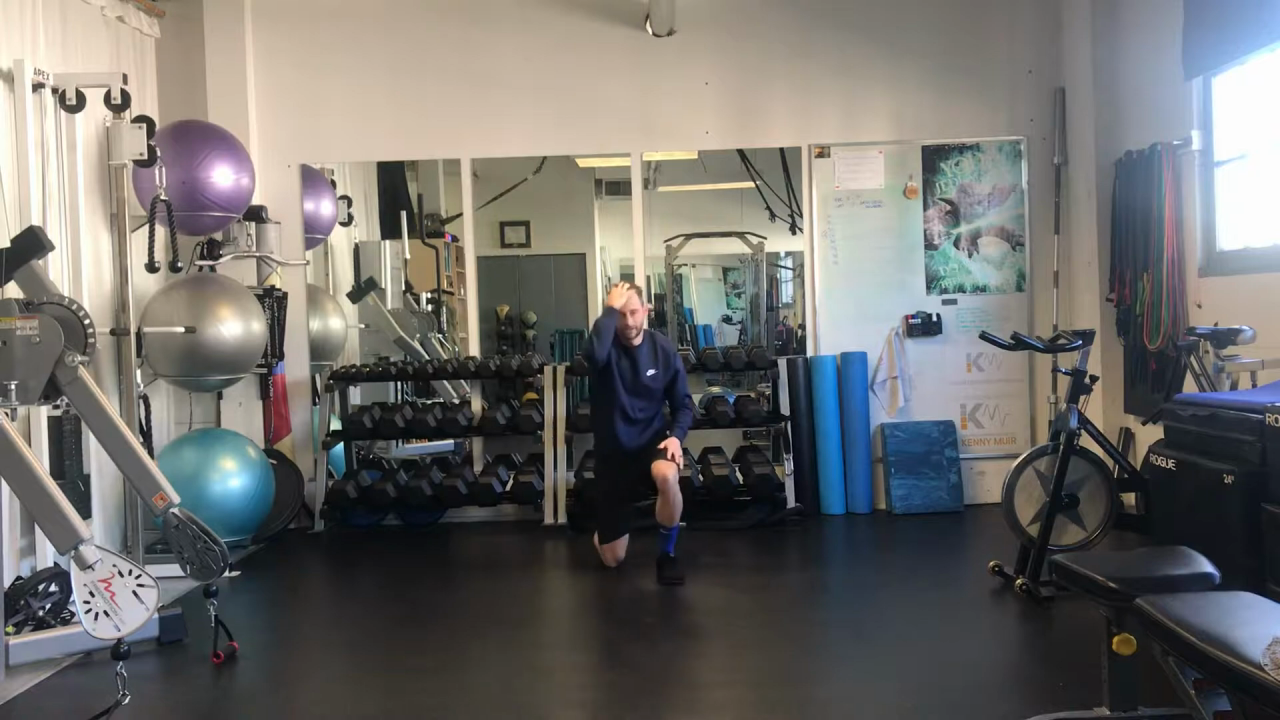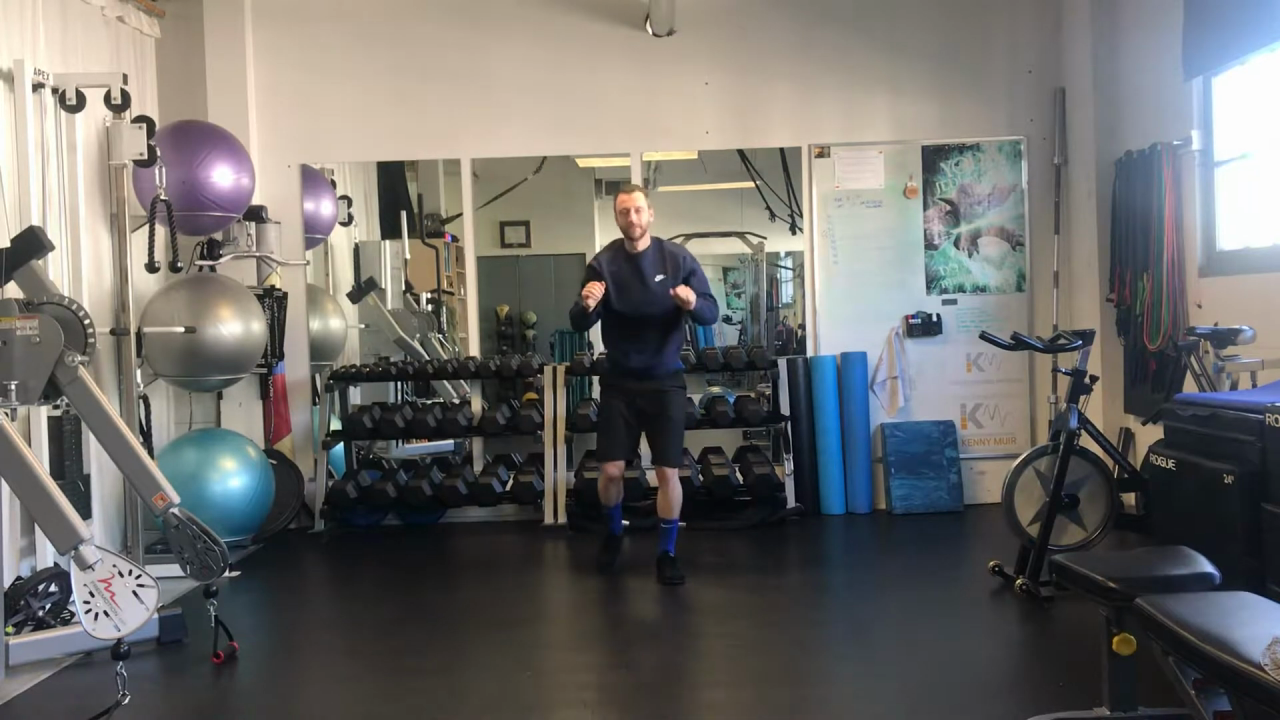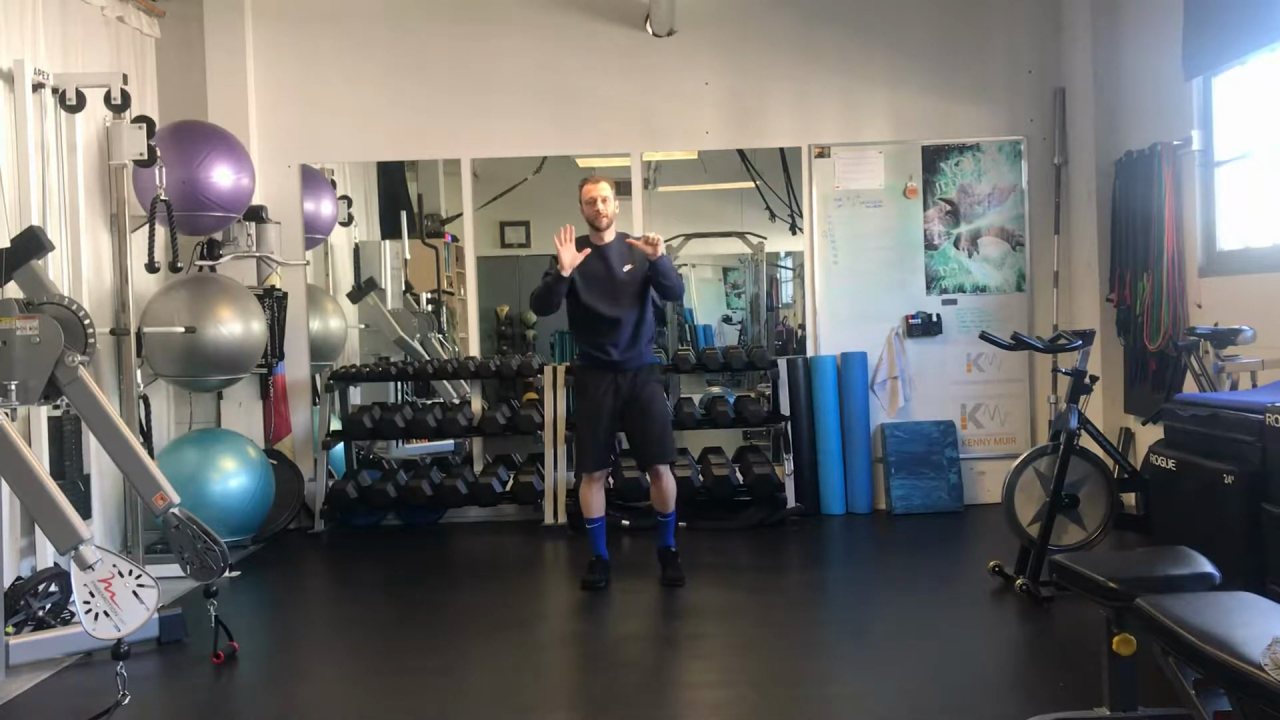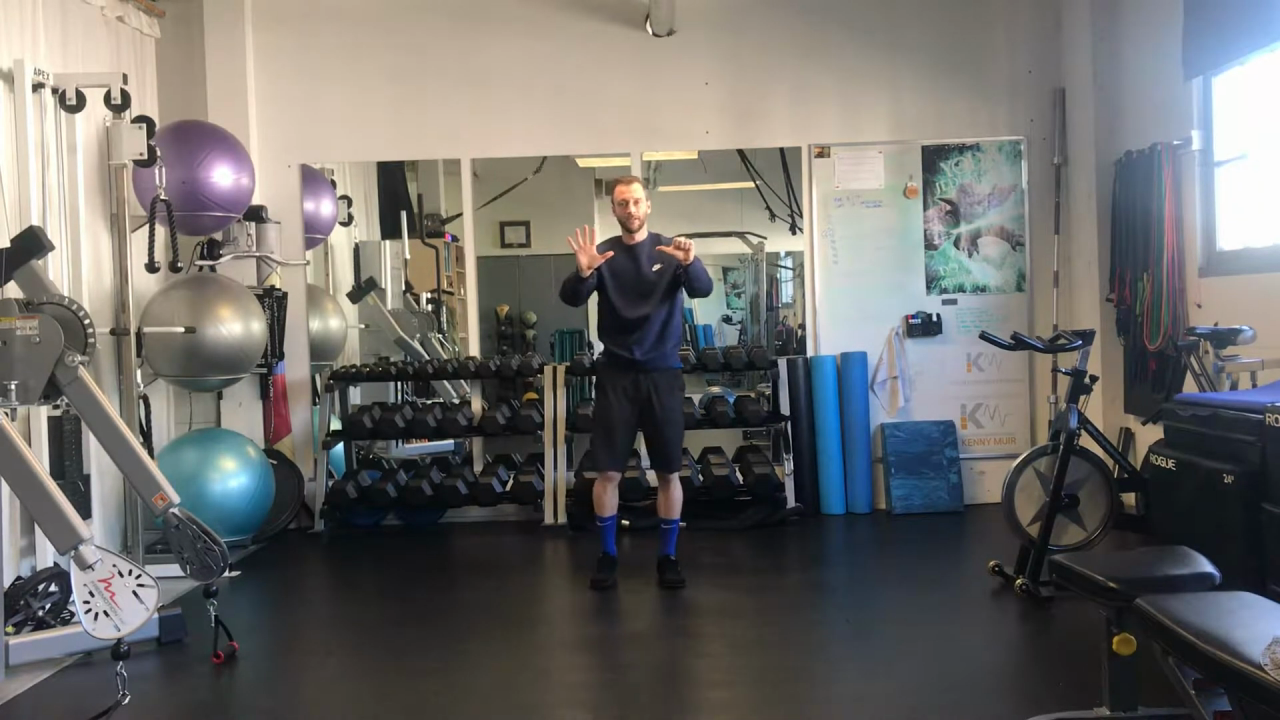
dt=0.7s
person 1, frame 1
left shoulder: (664, 350)
right shoulder: (605, 346)
left elbow: (682, 403)
right elbow: (593, 354)
left wrist: (675, 435)
right wrist: (611, 308)
left hip: (652, 438)
right hip: (613, 450)
left knee: (666, 476)
right knee: (612, 557)
left ankle: (667, 555)
right ankle: (605, 536)
person 1, frame 2
left shoulder: (677, 258)
right shoulder: (603, 262)
left elbow: (711, 311)
right elbow: (579, 325)
left wrist: (693, 302)
right wrist: (586, 305)
left hip: (666, 380)
right hip: (620, 380)
left knee: (668, 472)
right knee: (611, 470)
left ankle: (667, 554)
right ankle: (613, 534)
person 1, frame 3
left shoulder: (640, 250)
right shoulder: (572, 252)
left elbow: (673, 293)
right elbow: (541, 306)
left wrist: (659, 261)
right wrist: (561, 272)
left hip: (641, 371)
right hip: (595, 375)
left knee: (659, 466)
right knee: (593, 472)
left ankle: (668, 549)
right ankle: (599, 557)
person 1, frame 4
left shoulder: (669, 249)
right shoulder: (604, 252)
left elbow: (702, 289)
right elbow: (571, 298)
left wrist: (689, 262)
right wrist: (583, 272)
left hip: (663, 373)
right hip: (616, 374)
left knee: (668, 472)
right knee: (607, 471)
left ankle: (668, 556)
right ankle: (607, 555)
